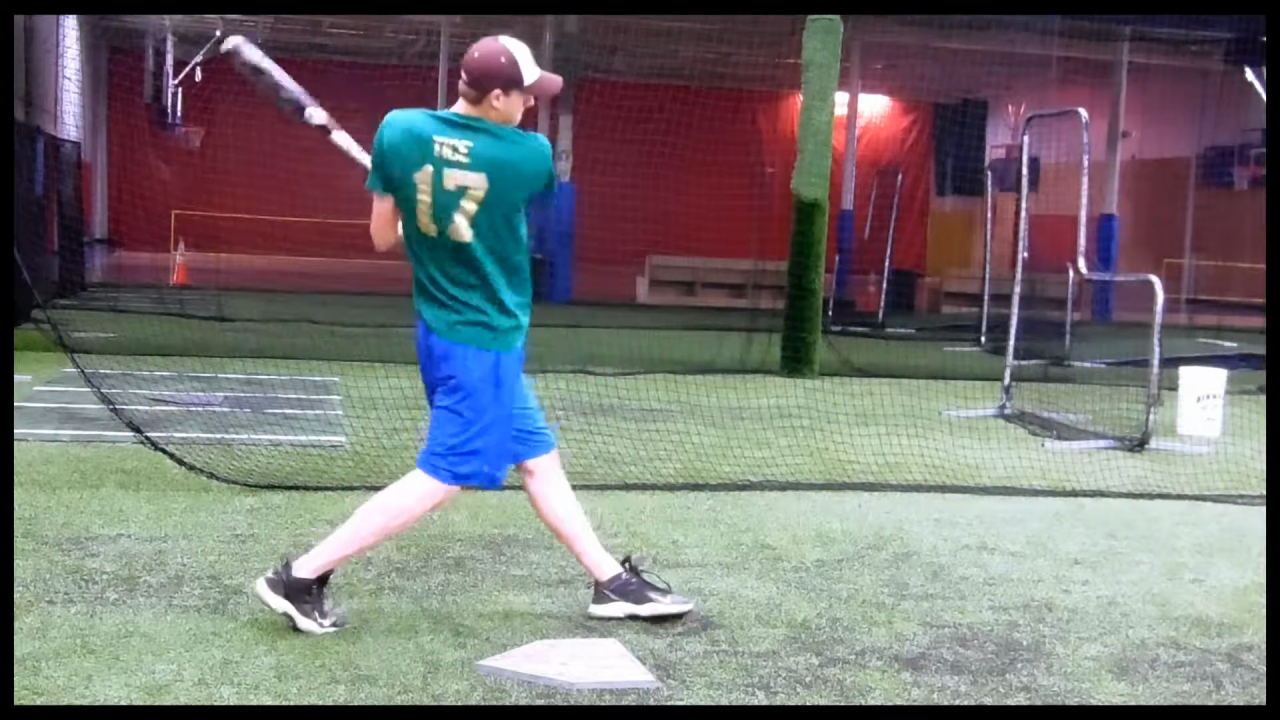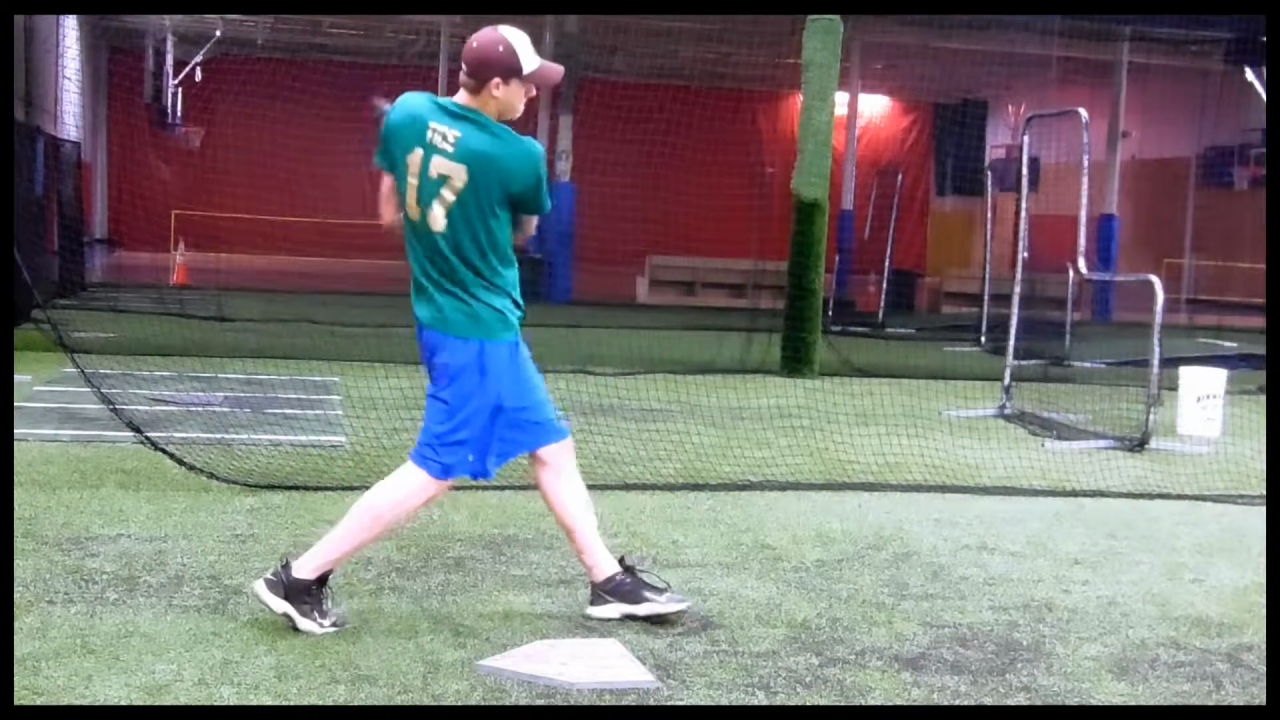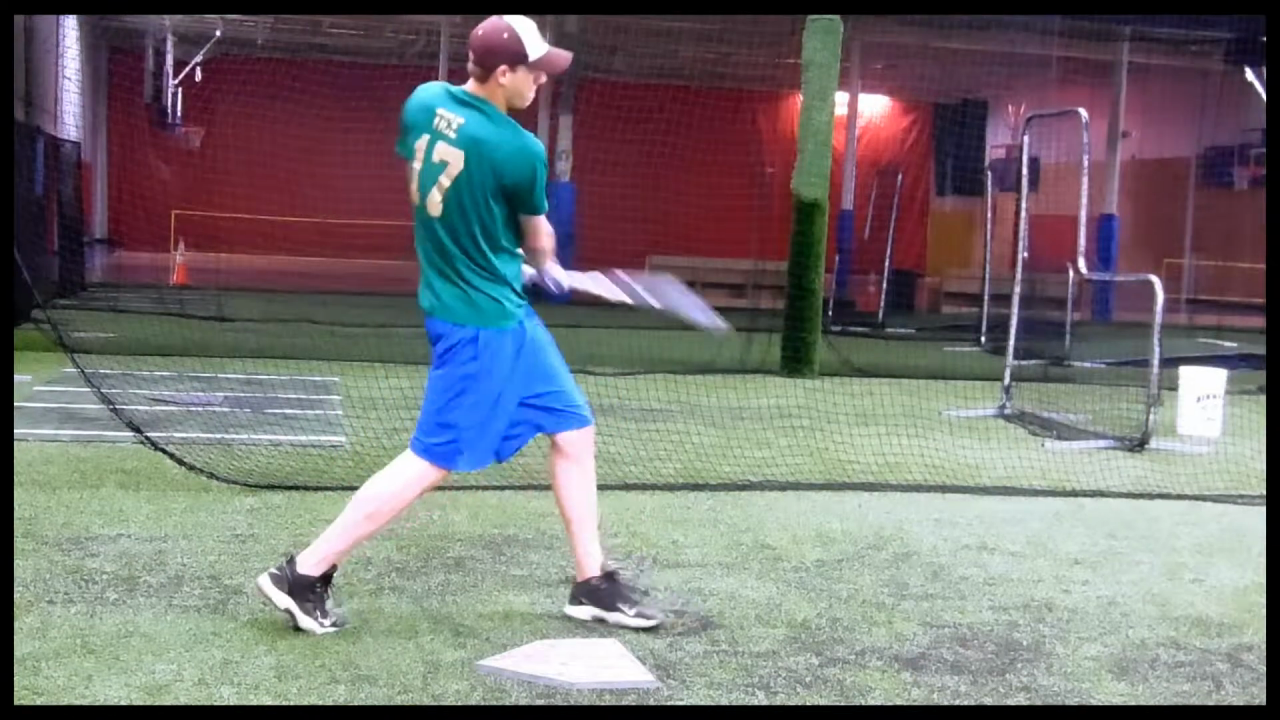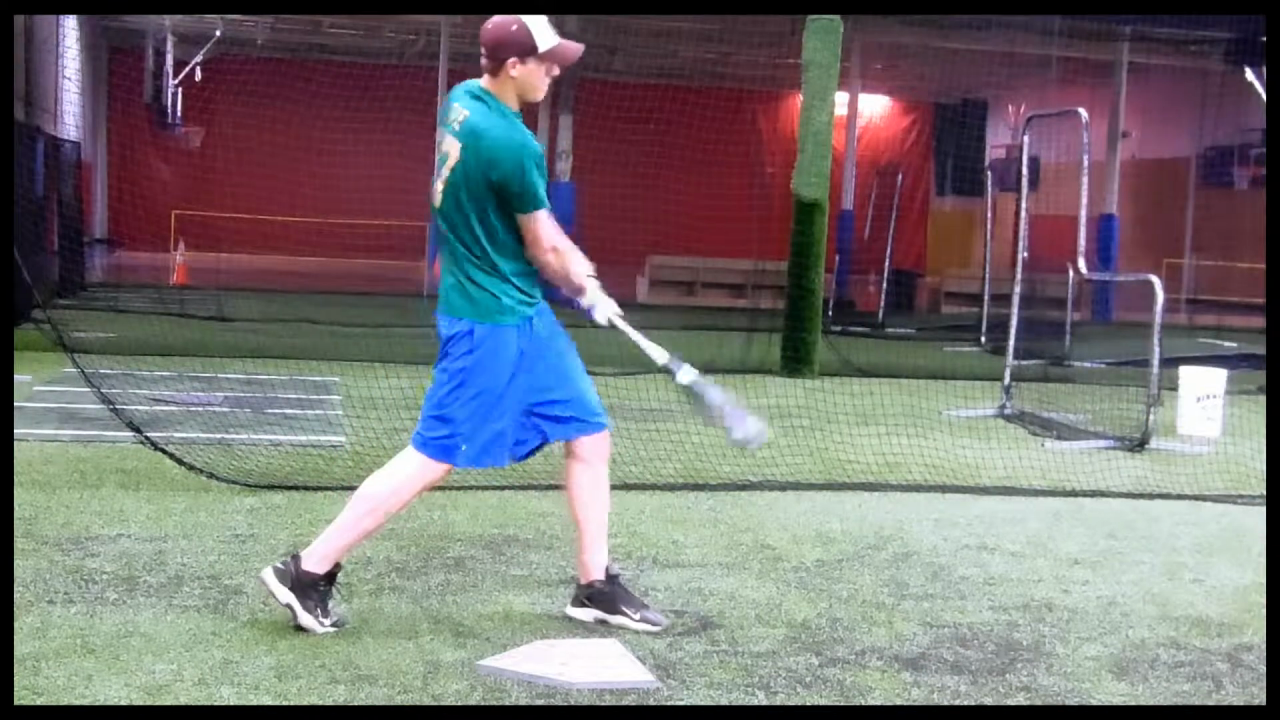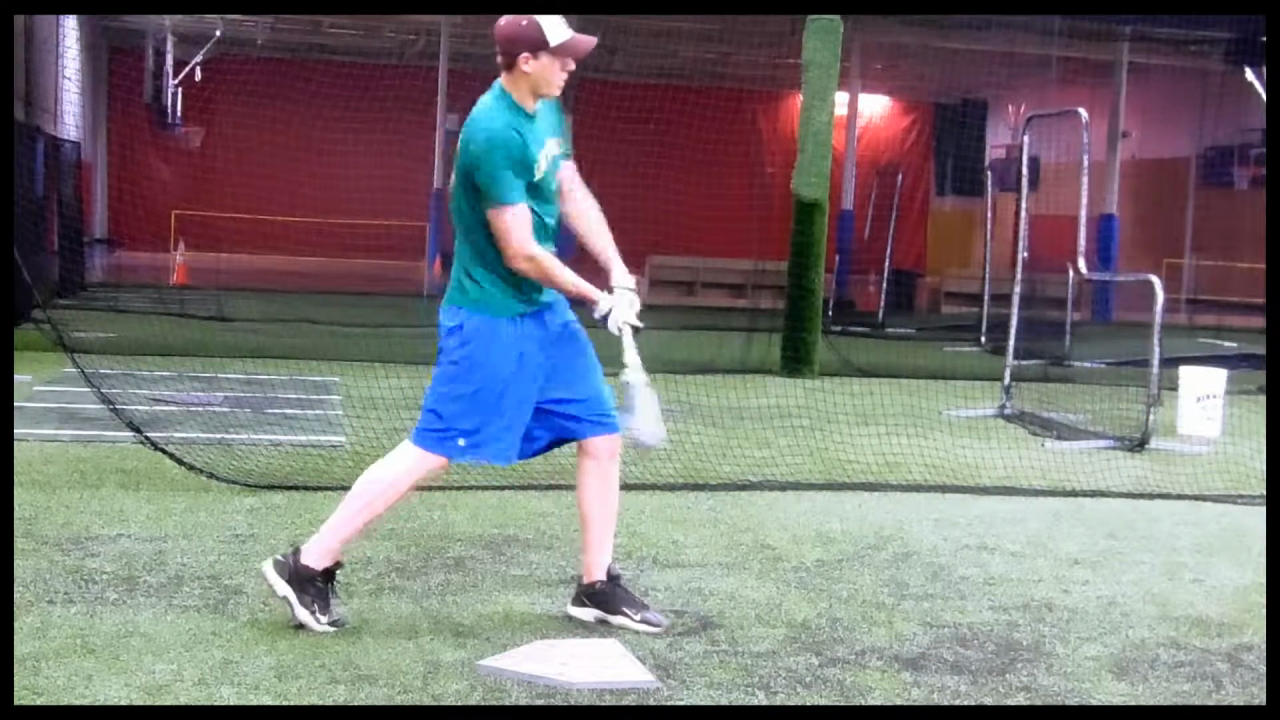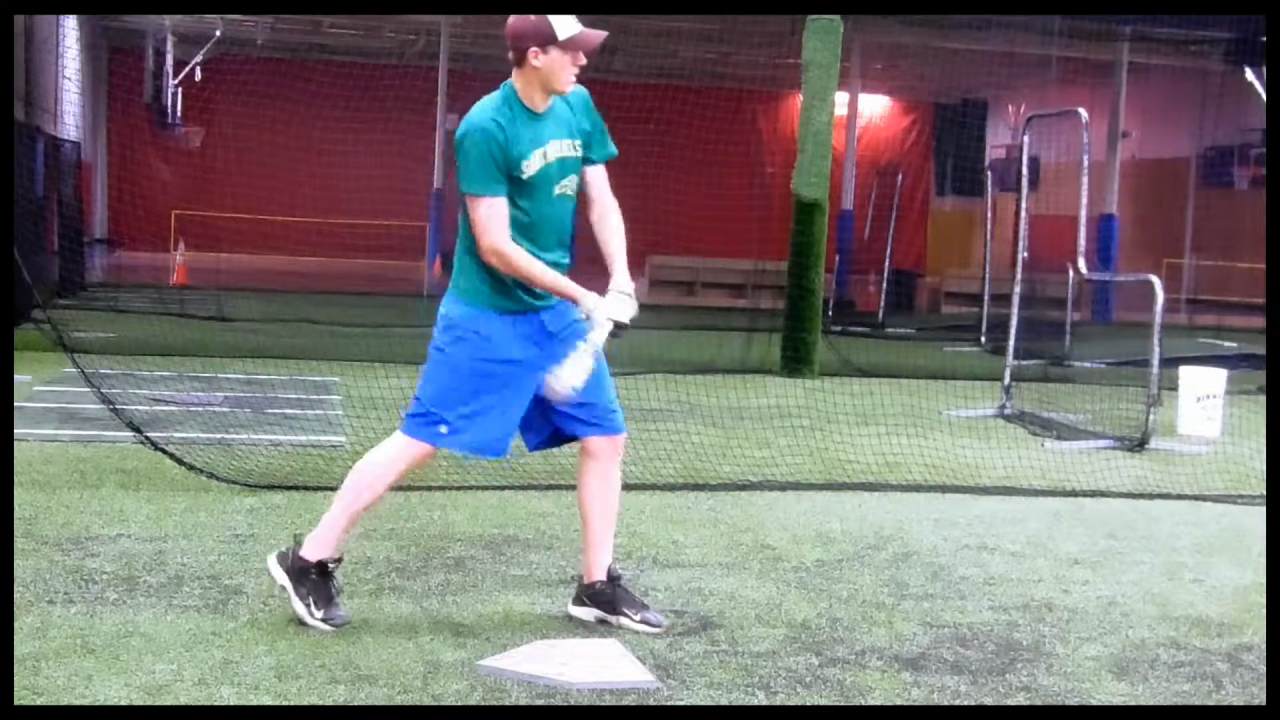
dt=0.1s
person 1, frame 1
left shoulder: (397, 131)
right shoulder: (532, 155)
left elbow: (383, 238)
left hip: (438, 329)
right hip: (485, 341)
left knee: (538, 459)
right knee: (442, 477)
left ankle: (612, 582)
right ankle: (300, 577)
person 1, frame 2
left shoulder: (404, 113)
right shoulder: (520, 158)
left elbow: (390, 215)
left hip: (486, 326)
right hip: (475, 333)
left knee: (550, 446)
right knee: (434, 470)
left ankle: (608, 580)
right ankle: (299, 578)
person 1, frame 3
left shoulder: (424, 101)
right shoulder: (519, 151)
right elbow: (538, 241)
right wrist: (547, 269)
left hip: (504, 313)
right hip: (481, 322)
left knee: (574, 432)
right knee: (431, 461)
left ankle: (592, 583)
right ankle: (304, 573)
person 1, frame 4
left shoulder: (463, 99)
right shoulder: (508, 142)
right elbow: (543, 250)
left wrist: (577, 261)
right wrist: (586, 288)
left hip: (524, 315)
right hip: (487, 322)
left knee: (591, 436)
right knee: (432, 457)
left ankle: (595, 585)
right ankle: (307, 570)
person 1, frame 5
left shoulder: (544, 109)
right shoulder: (496, 135)
left elbow: (574, 197)
right elbow: (519, 253)
left wrist: (618, 273)
right wrist: (598, 296)
left hip: (547, 311)
right hip: (492, 319)
left knee: (603, 437)
right knee: (430, 450)
left ankle: (597, 586)
right ankle: (307, 564)
person 1, frame 6
left shoulder: (579, 106)
right shoulder: (483, 130)
left elbow: (600, 198)
right elbow: (493, 244)
left wrist: (620, 278)
right wrist: (579, 294)
left hip: (560, 311)
right hip: (486, 314)
left knee: (605, 438)
right knee: (416, 441)
left ankle: (597, 585)
right ankle: (309, 561)
